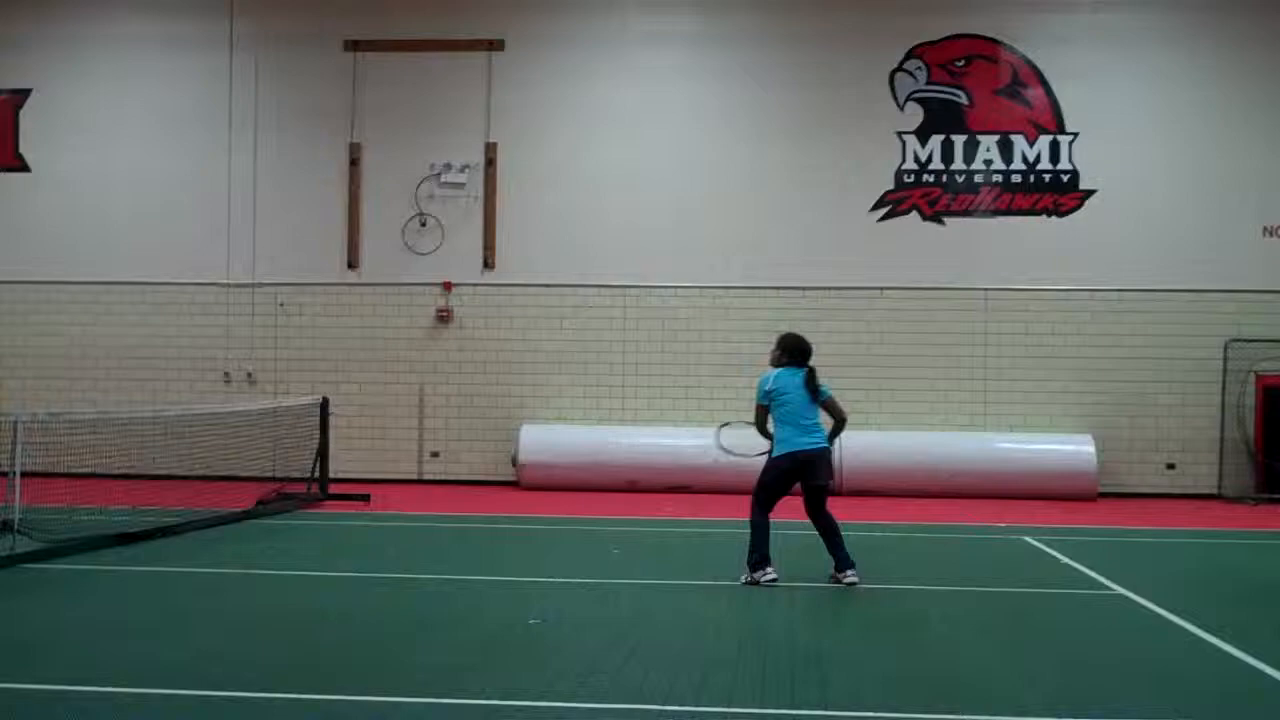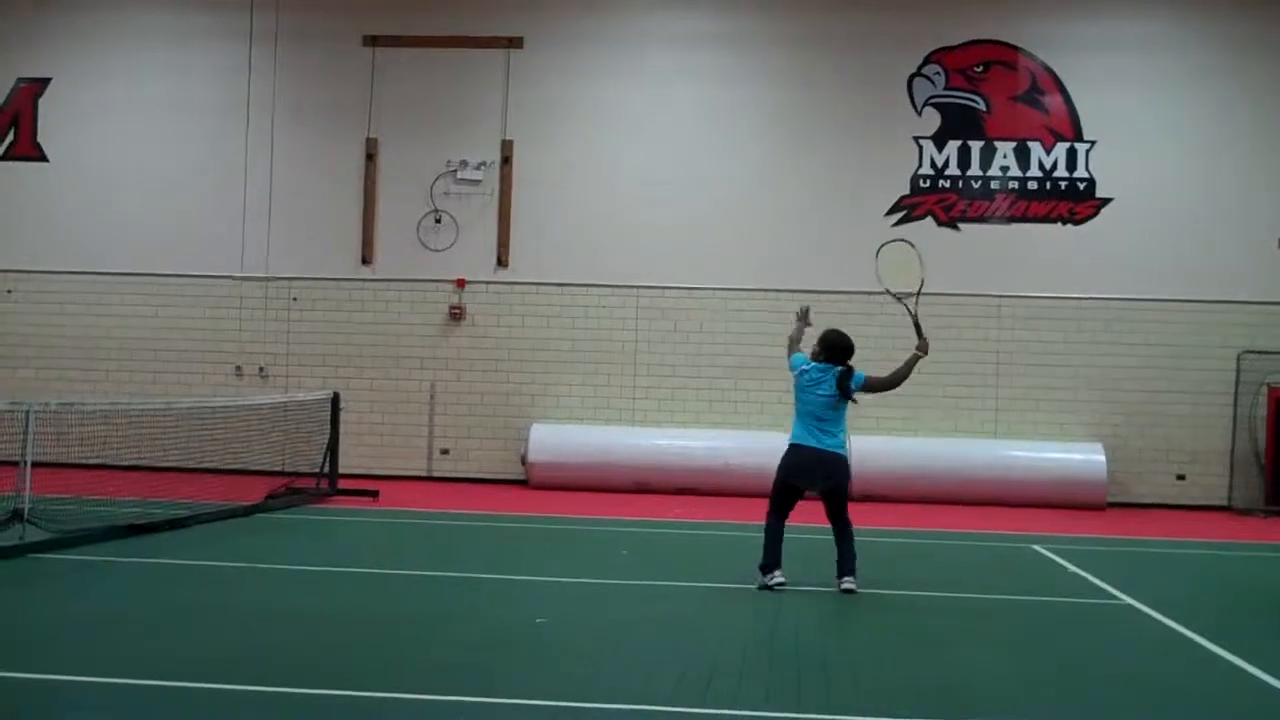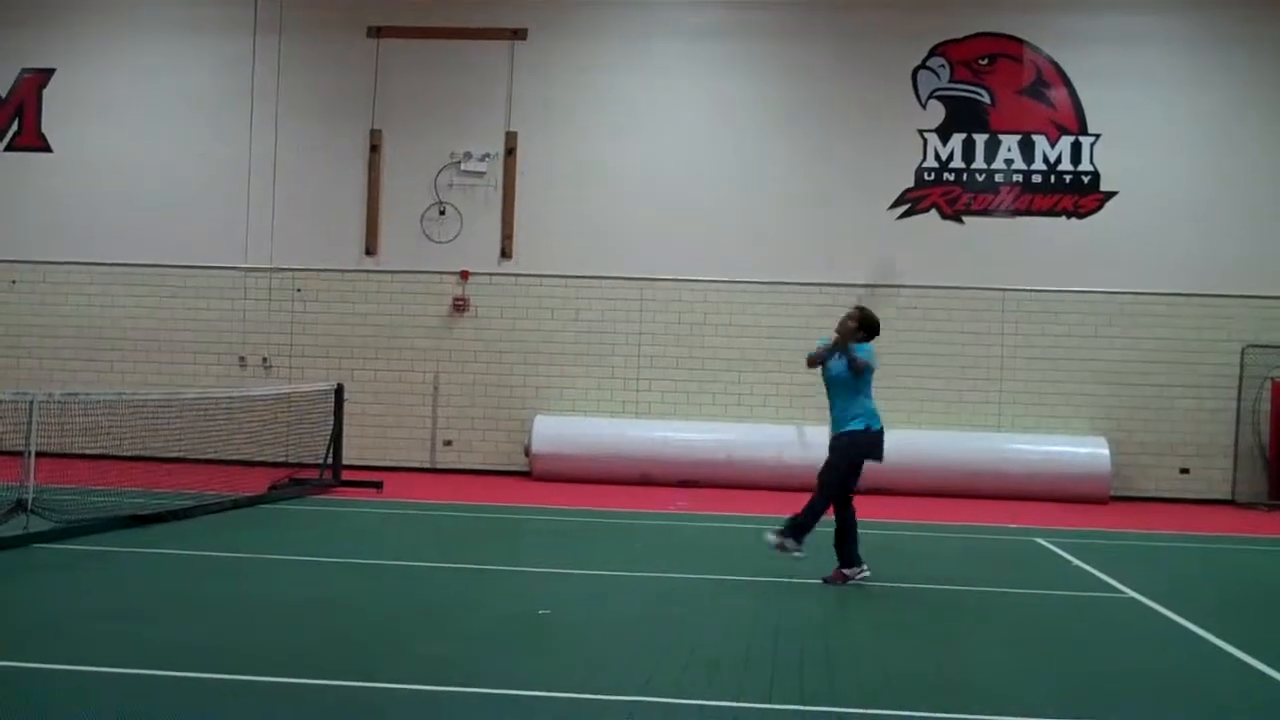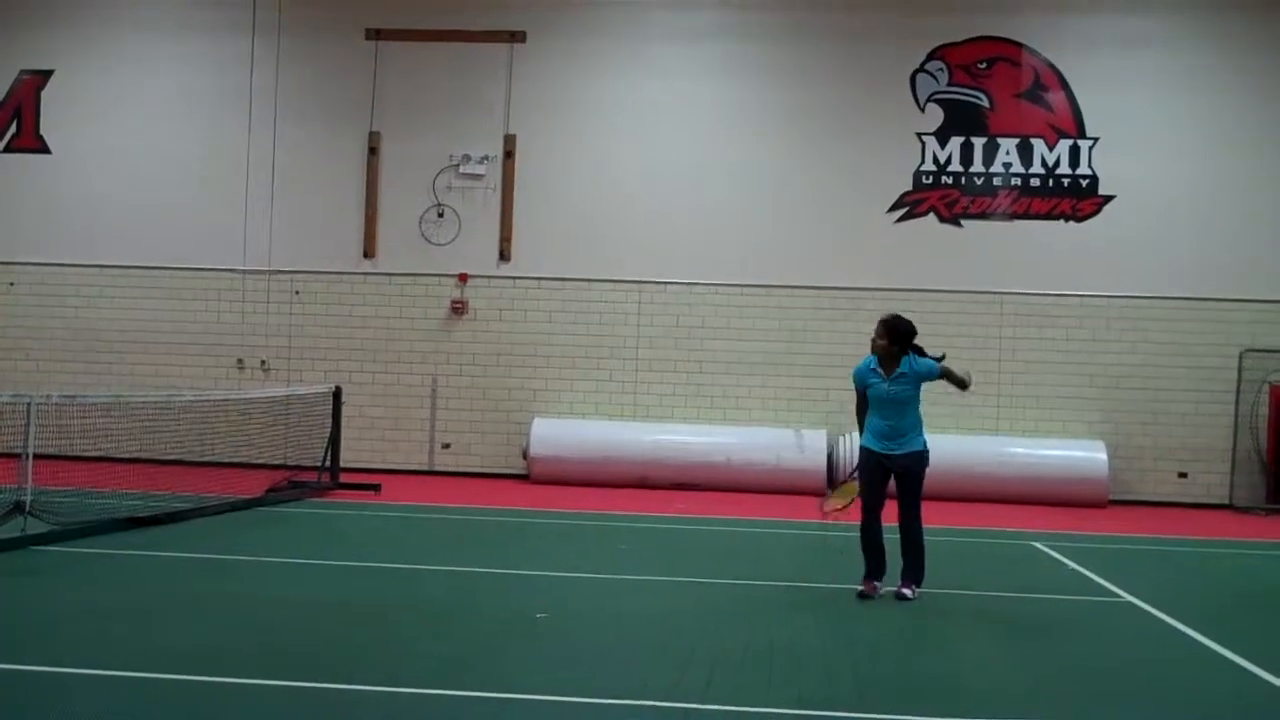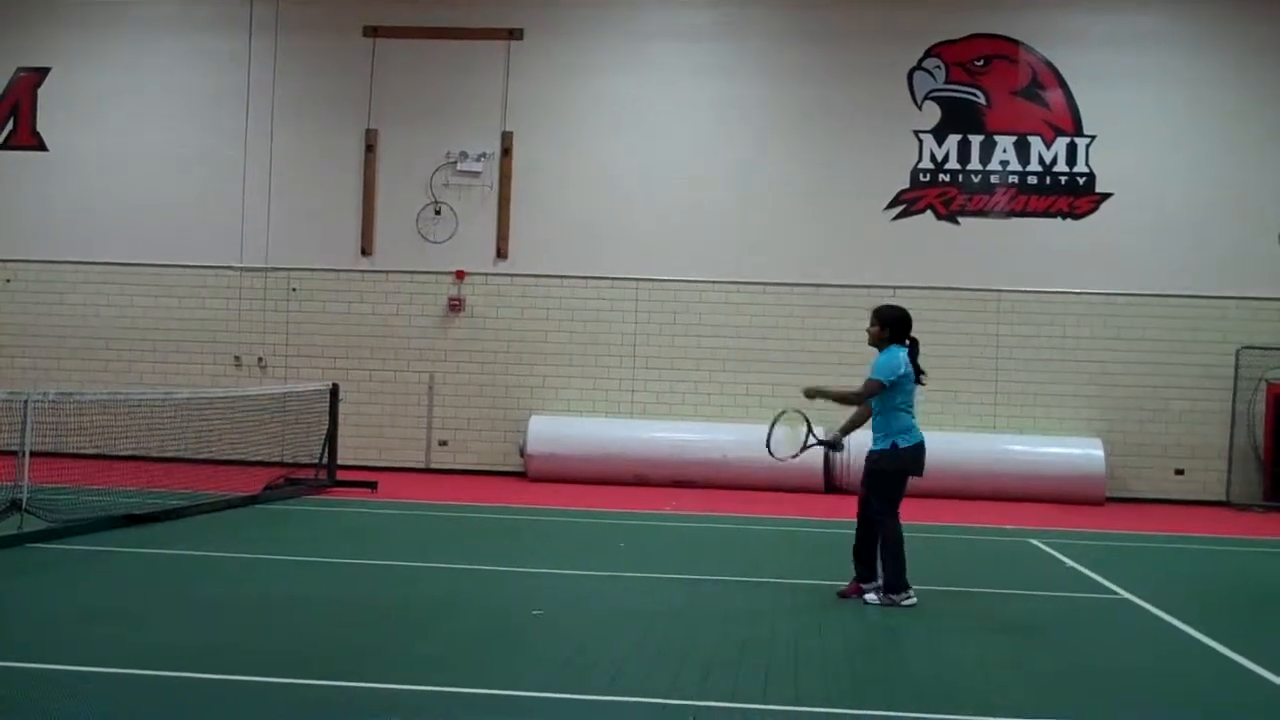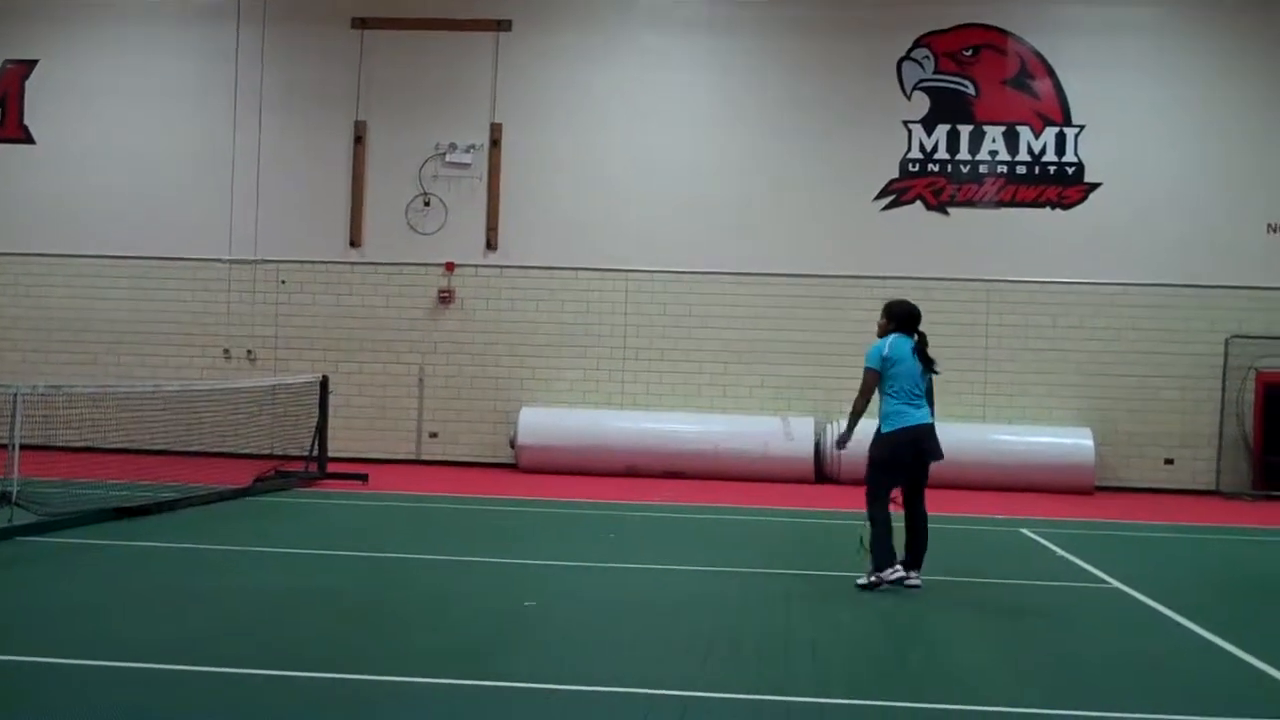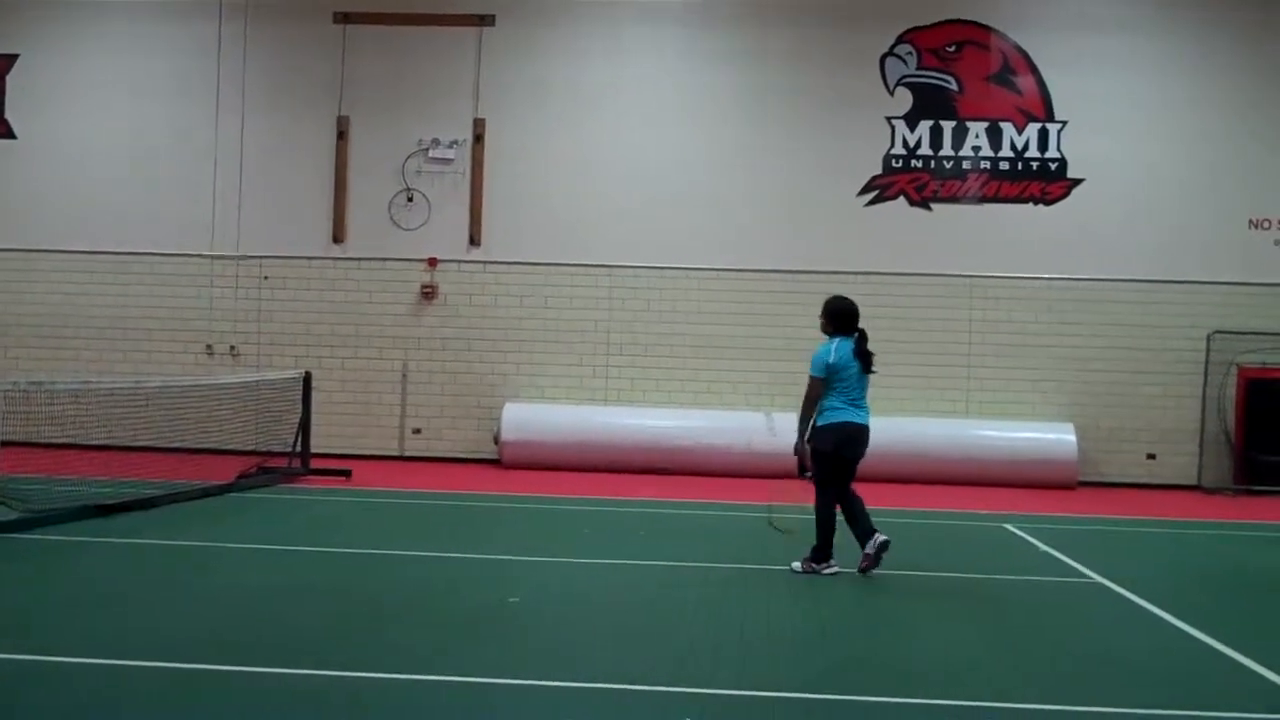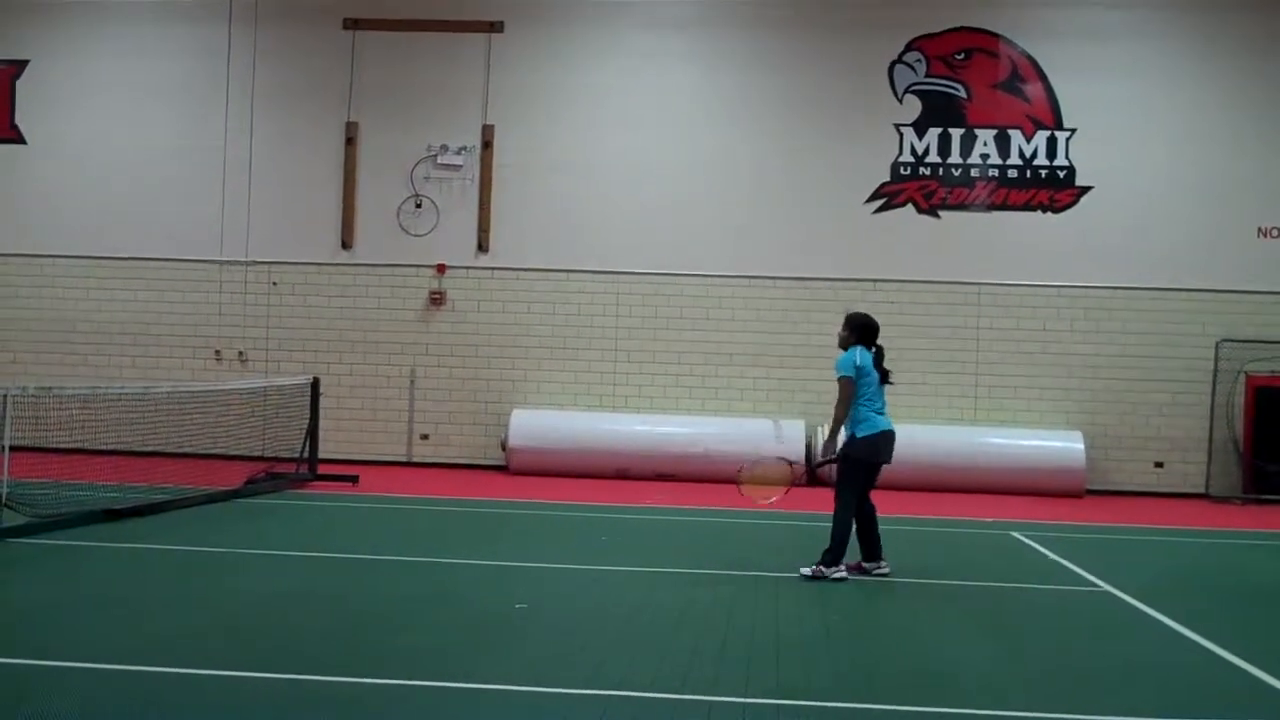
dt=0.7s
person 1, frame 1
left shoulder: (769, 380)
right shoulder: (813, 381)
left elbow: (760, 423)
right elbow: (841, 418)
right wrist: (831, 437)
left hip: (787, 455)
right hip: (819, 454)
left knee: (760, 507)
right knee: (818, 511)
left ankle: (761, 568)
right ankle: (846, 568)
person 1, frame 2
left shoulder: (802, 369)
right shoulder: (848, 379)
left elbow: (792, 344)
right elbow: (891, 382)
left wrist: (800, 323)
right wrist: (917, 355)
left hip: (800, 455)
right hip: (834, 460)
left knee: (777, 513)
right knee: (840, 519)
left ankle: (771, 571)
right ankle: (847, 575)
person 1, frame 3
left shoulder: (863, 350)
right shoulder: (827, 347)
left elbow: (862, 366)
right elbow: (812, 360)
left wrist: (846, 353)
right wrist: (829, 349)
left hip: (863, 431)
right hip: (842, 431)
left knee: (828, 483)
right knee: (840, 495)
left ankle: (791, 535)
right ankle: (851, 564)
person 1, frame 4
left shoulder: (918, 367)
right shoulder: (864, 369)
left elbow: (947, 372)
left wrist: (965, 381)
right wrist: (863, 439)
left hip: (910, 451)
right hip: (873, 450)
left knee: (910, 516)
right knee: (870, 511)
left ankle: (911, 579)
right ankle: (873, 578)
person 1, frame 5
left shoulder: (890, 361)
right shoulder: (891, 359)
left elbow: (861, 396)
right elbow: (870, 406)
left wrist: (821, 392)
right wrist: (841, 432)
left hip: (898, 449)
right hip: (887, 448)
left knee: (885, 516)
right knee: (867, 513)
left ankle: (898, 589)
right ankle: (865, 578)
person 1, frame 6
left shoulder: (882, 348)
right shoulder: (920, 352)
left elbow: (865, 394)
left wrist: (848, 430)
left hip: (894, 434)
right hip: (923, 431)
left knee: (877, 498)
right knee: (915, 502)
left ankle: (886, 566)
right ankle: (912, 568)
person 1, frame 7
left shoulder: (826, 353)
right shoulder: (861, 349)
left elbow: (812, 397)
left wrist: (802, 435)
left hip: (831, 428)
right hip: (859, 428)
left knee: (825, 493)
right knee: (844, 489)
left ankle: (823, 559)
right ankle: (872, 537)
person 1, frame 8
left shoulder: (849, 358)
right shoulder: (870, 359)
left elbow: (845, 402)
left wrist: (831, 438)
right wrist: (844, 442)
left hip: (864, 437)
right hip: (881, 435)
left knee: (845, 500)
right knee: (860, 498)
left ankle: (832, 563)
right ankle: (874, 559)
